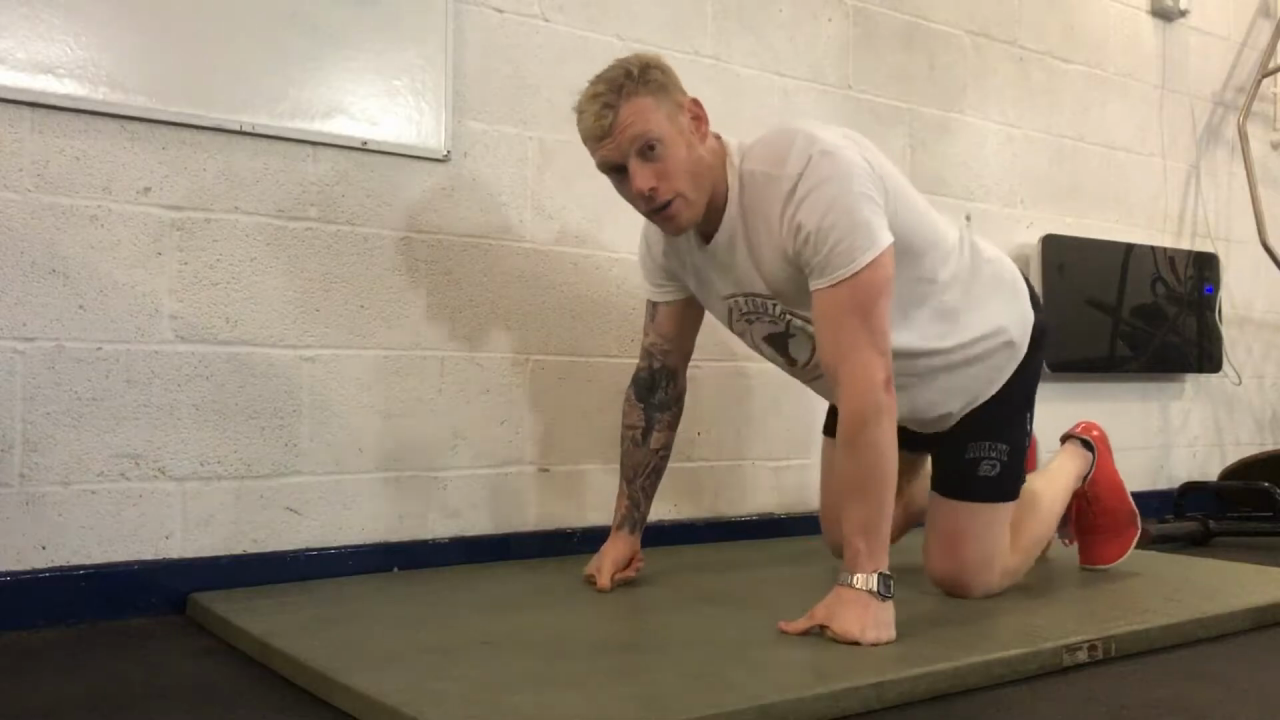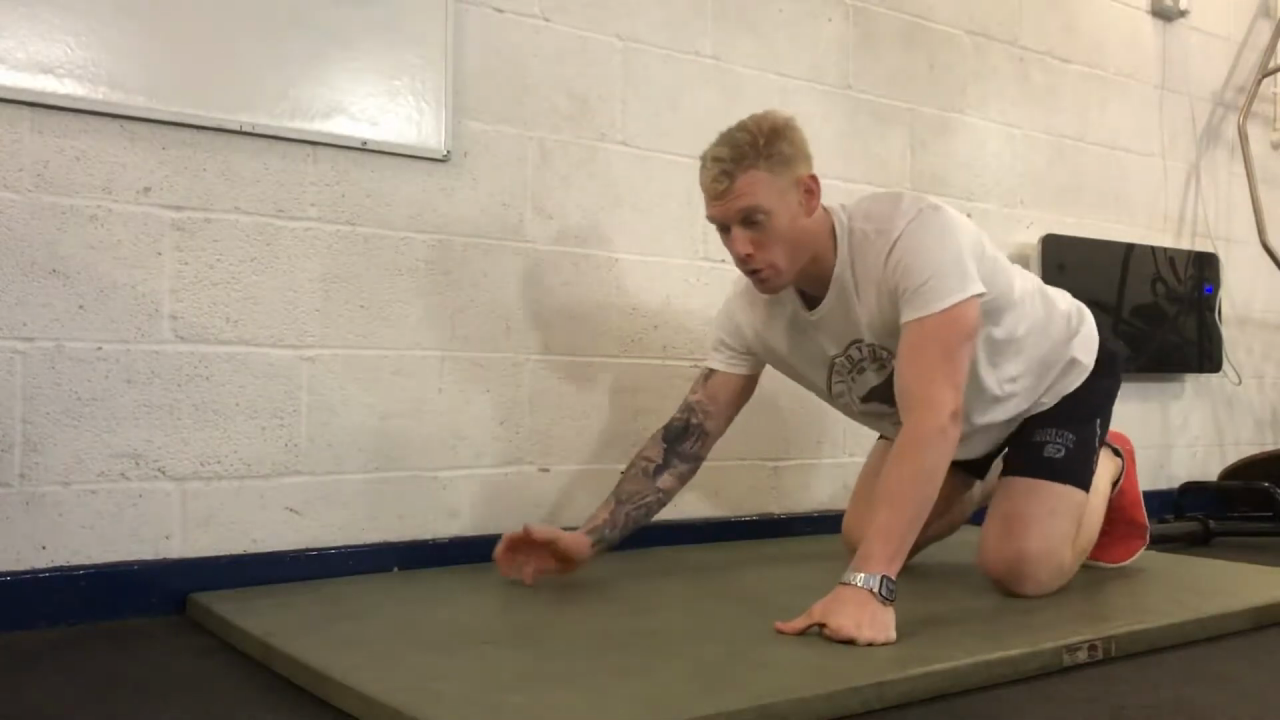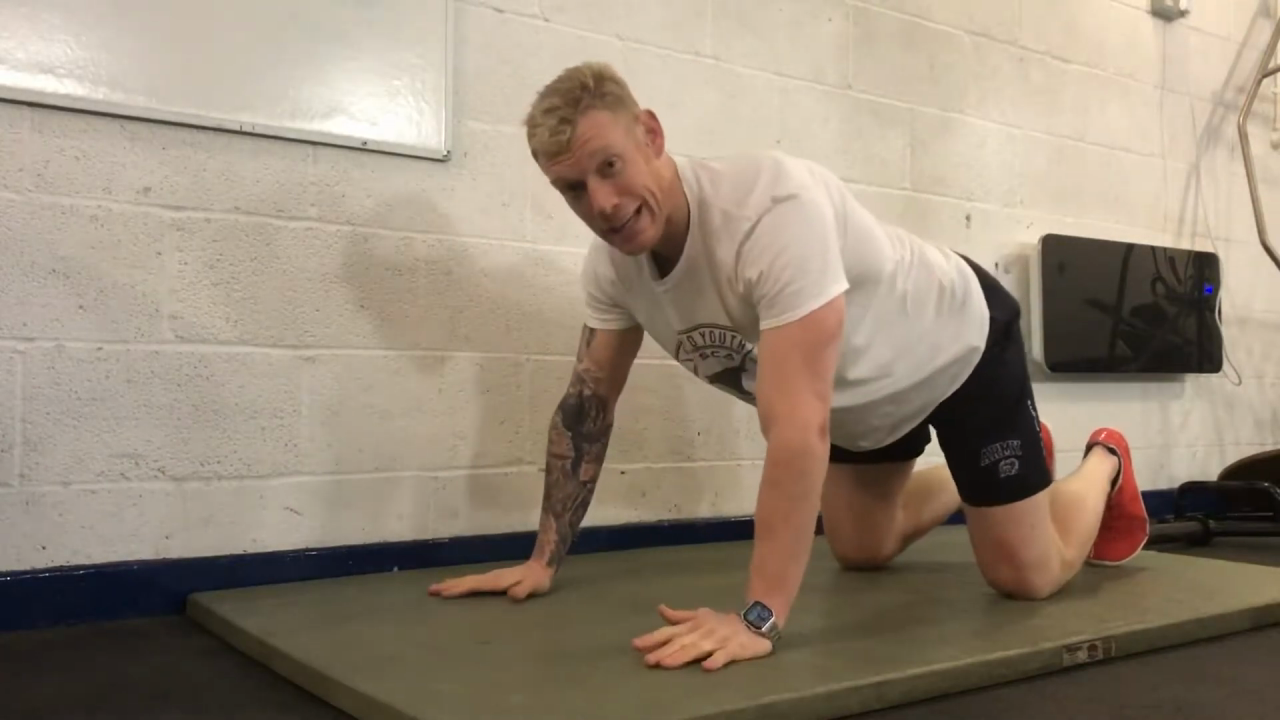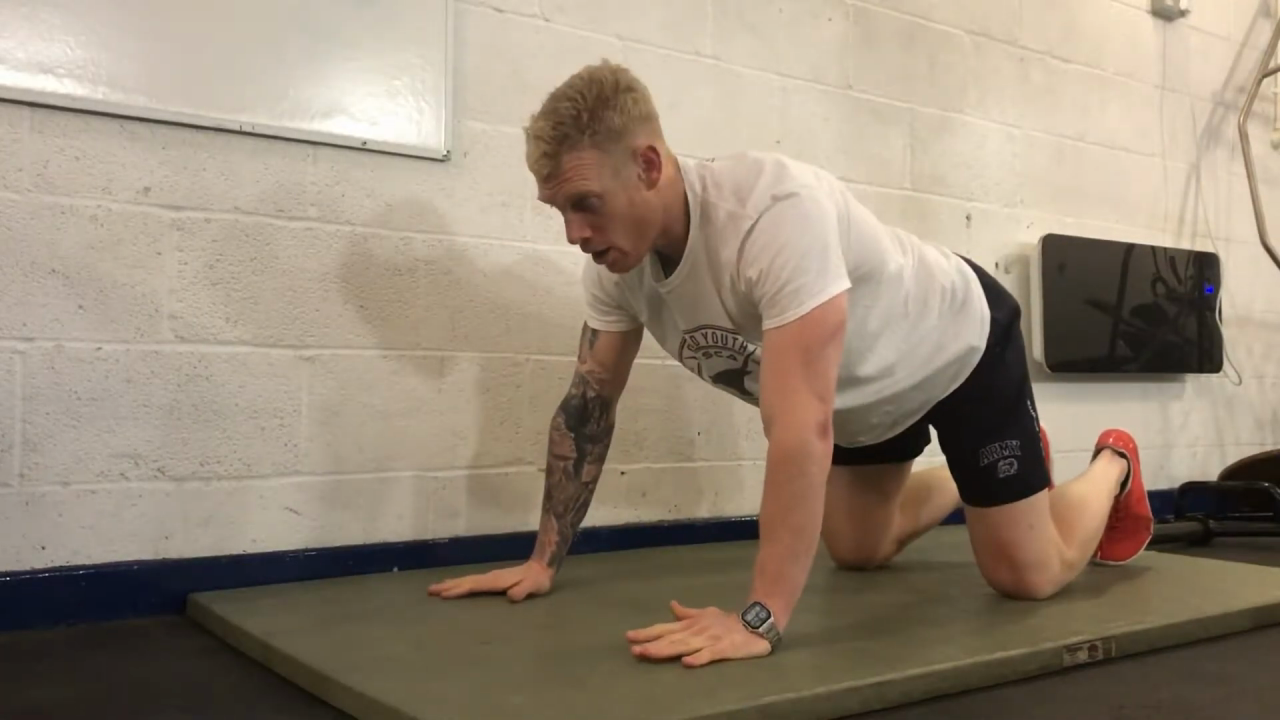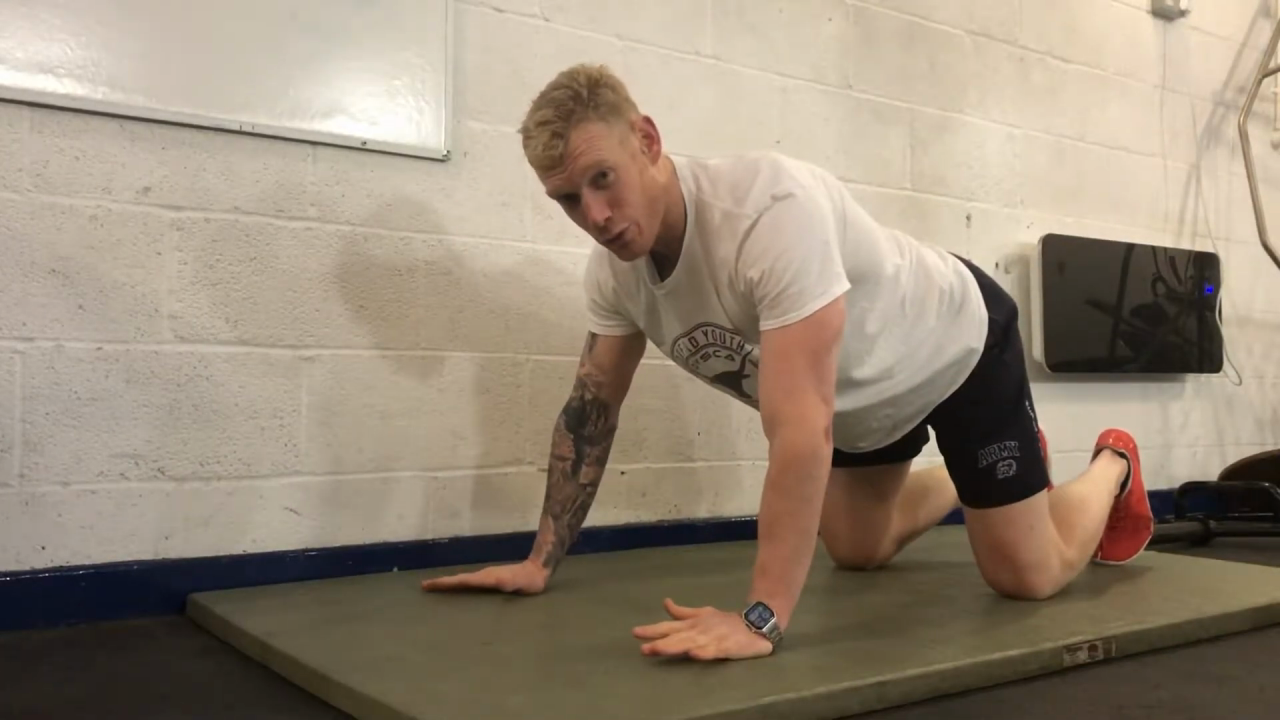
dt=1s
person 1, frame 1
left shoulder: (814, 175)
right shoulder: (666, 236)
left elbow: (867, 385)
right elbow: (659, 375)
left wrist: (866, 582)
right wrist: (626, 529)
left hip: (980, 343)
right hip: (887, 356)
left knee: (966, 575)
right knee: (847, 539)
left ankle: (1079, 462)
right ankle: (942, 452)
person 1, frame 2
left shoulder: (918, 236)
right shoulder: (752, 311)
left elbow: (937, 418)
right elbow: (690, 433)
left wrist: (867, 587)
right wrist: (588, 538)
left hip: (1058, 373)
right hip: (968, 416)
left knee: (1021, 566)
right knee: (864, 540)
left ankle: (1104, 471)
right ankle: (988, 478)
person 1, frame 3
left shoulder: (775, 210)
right shoulder: (613, 262)
left elbow: (797, 431)
right elbow: (587, 404)
left wrist: (758, 618)
right wrist: (544, 559)
left hip: (958, 346)
right hip: (868, 391)
left knee: (1027, 574)
right knee: (861, 552)
left ankle: (1104, 464)
right ankle: (1010, 465)
person 1, frame 4
left shoulder: (776, 213)
right shoulder: (616, 263)
left elbow: (800, 429)
right elbow: (589, 403)
left wrist: (759, 618)
right wrist: (543, 560)
left hip: (960, 344)
right hip: (871, 383)
left knee: (1028, 574)
right knee: (858, 551)
left ankle: (1112, 466)
right ankle: (979, 477)
person 1, frame 5
left shoulder: (771, 211)
right shoulder: (613, 268)
left elbow: (801, 430)
right elbow: (591, 407)
left wrist: (760, 619)
right wrist: (540, 561)
left hip: (956, 346)
right hip: (867, 388)
left knee: (1029, 575)
right knee: (857, 552)
left ankle: (1112, 466)
right ankle: (979, 476)
